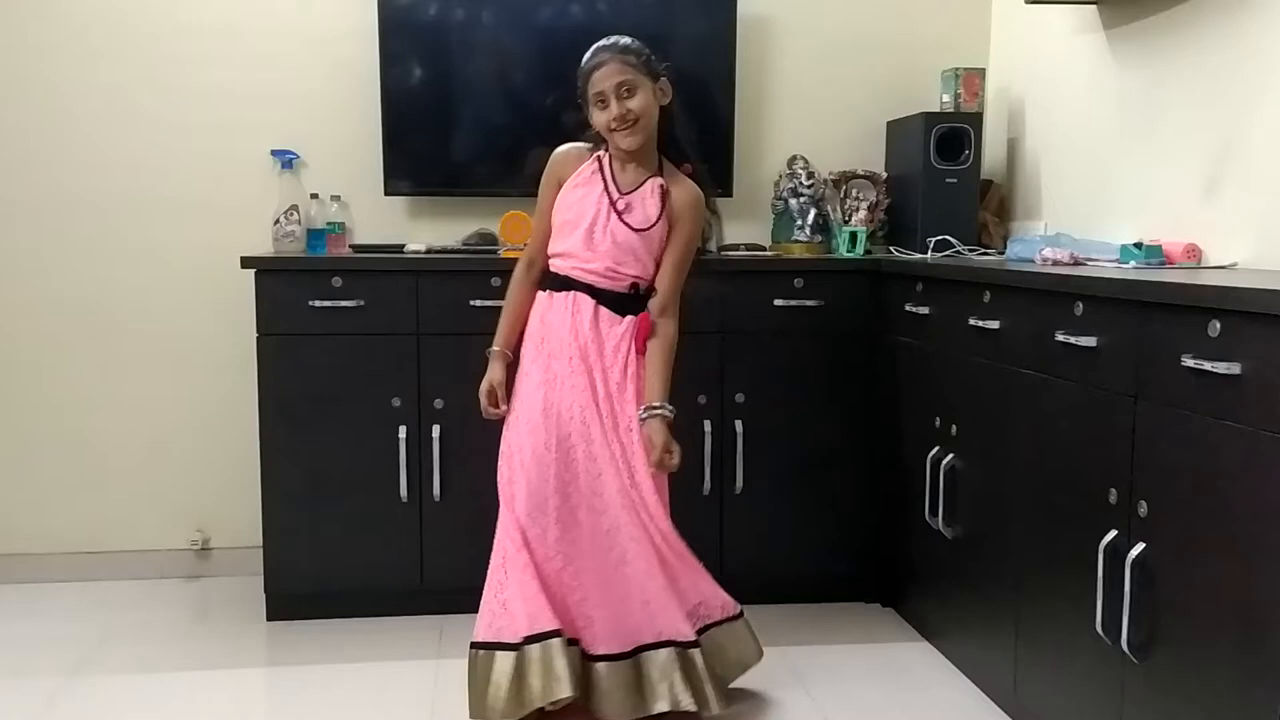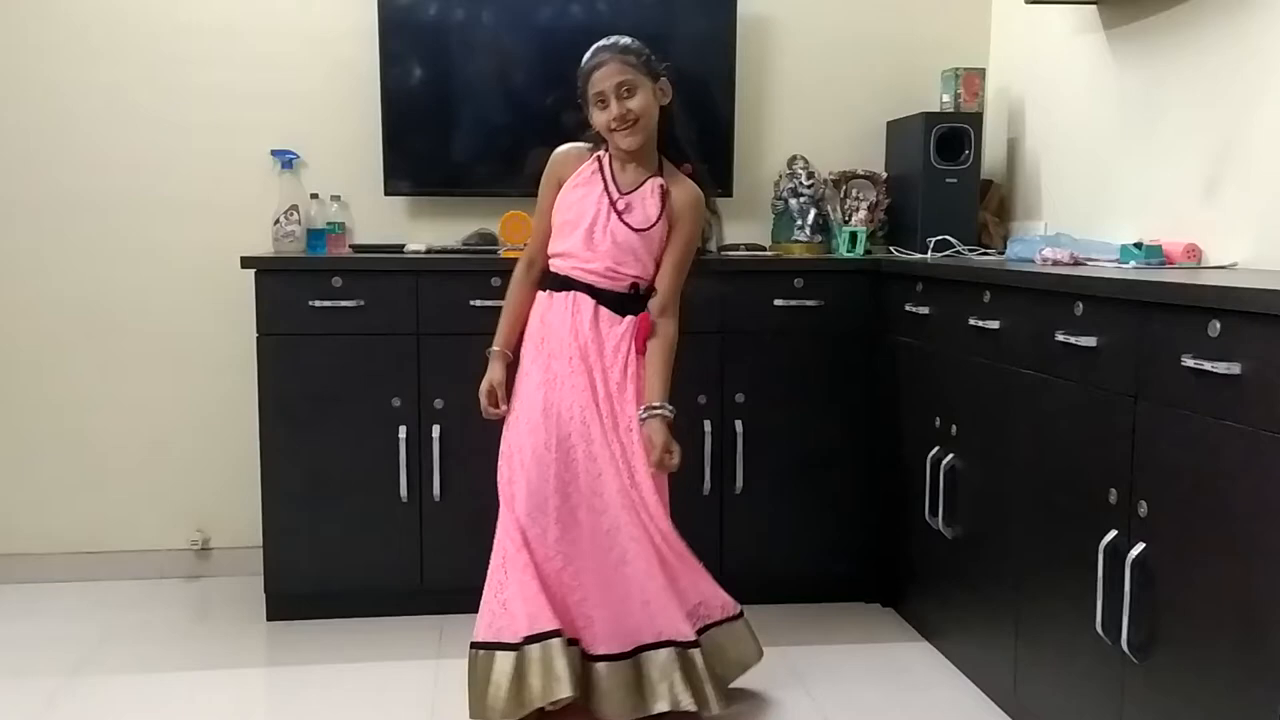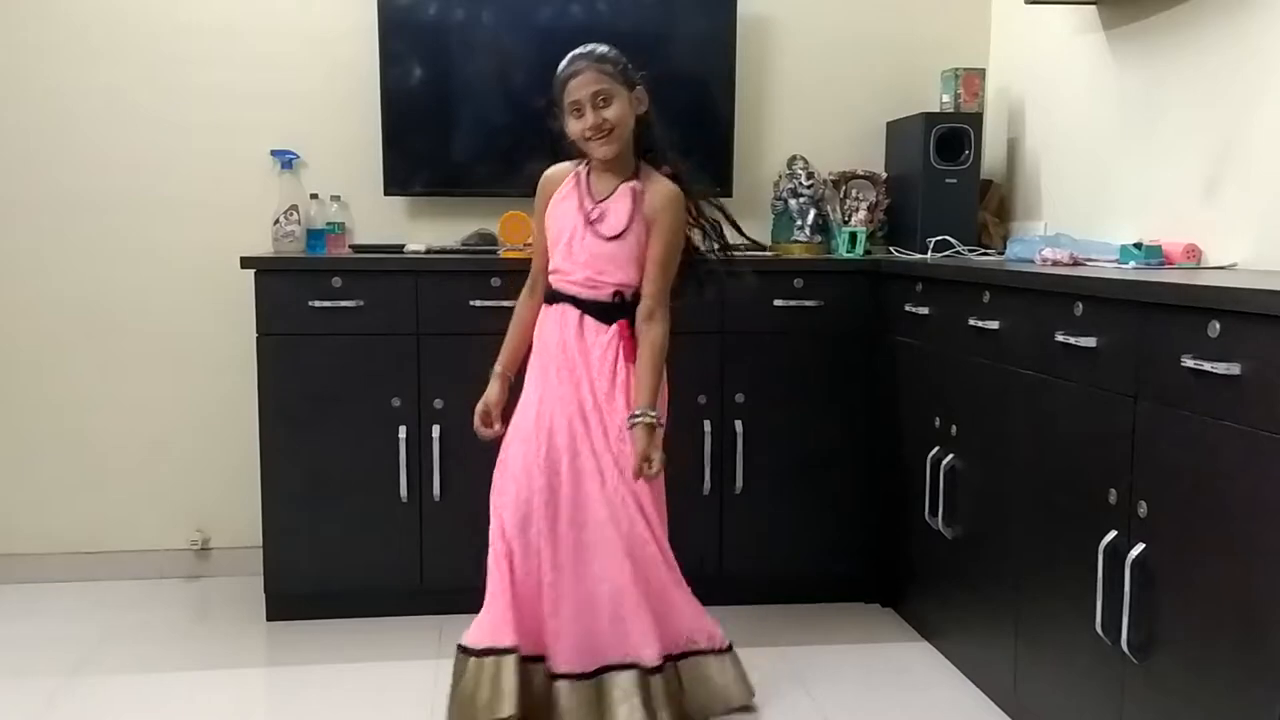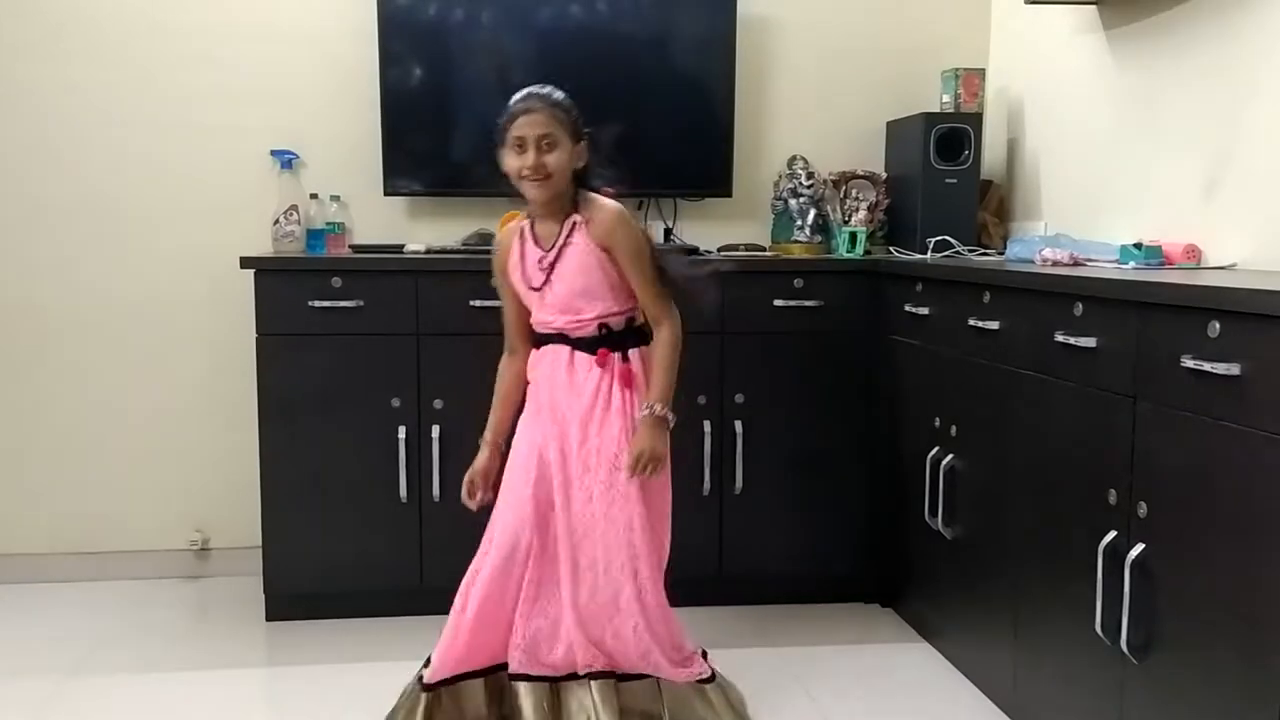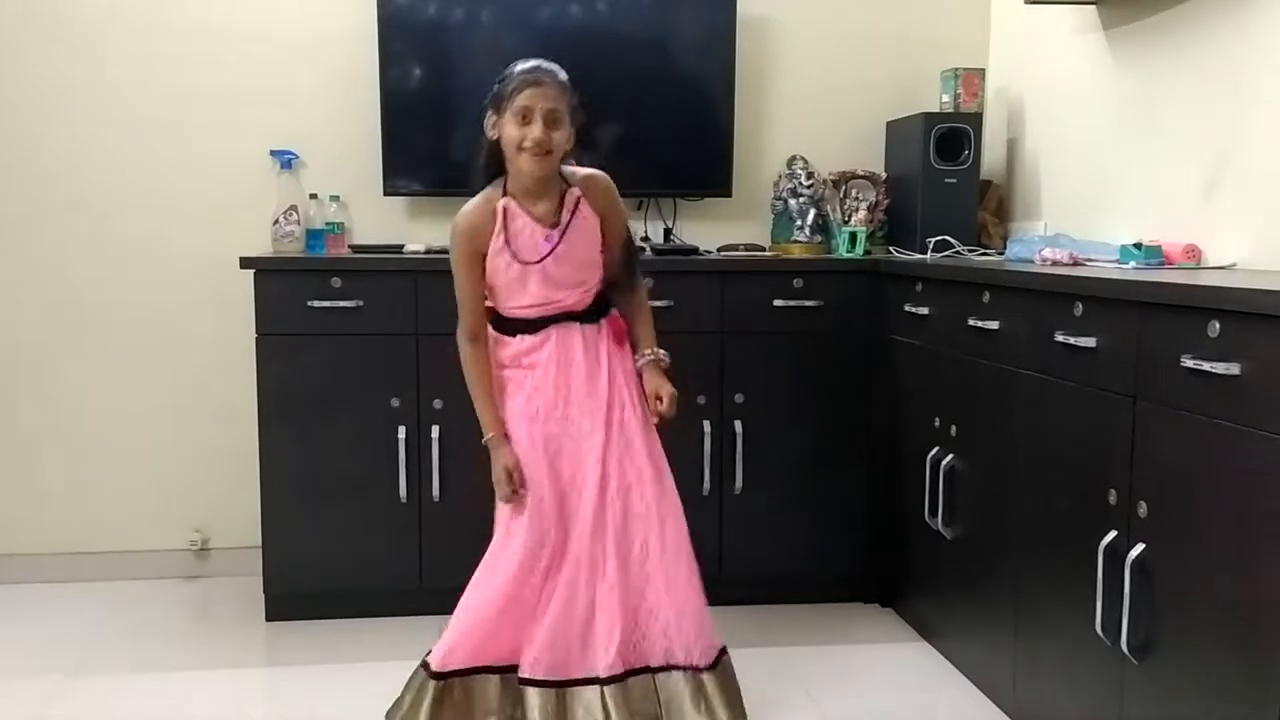
dt=0.2s
person 1, frame 1
left shoulder: (683, 198)
right shoulder: (567, 164)
left elbow: (664, 315)
right elbow: (531, 266)
left wrist: (656, 411)
right wrist: (499, 356)
left hip: (621, 360)
right hip: (551, 350)
left knee: (625, 516)
right knee: (541, 510)
person 1, frame 2
left shoulder: (682, 198)
right shoulder: (567, 164)
left elbow: (664, 314)
right elbow: (531, 265)
left wrist: (656, 412)
right wrist: (500, 355)
left hip: (621, 360)
right hip: (551, 352)
left knee: (625, 518)
right knee: (541, 512)
person 1, frame 3
left shoulder: (660, 197)
right shoulder: (556, 184)
left elbow: (654, 318)
right elbow: (537, 291)
left wrist: (647, 418)
right wrist: (500, 378)
left hip: (615, 372)
right hip: (553, 370)
left knee: (620, 533)
right knee: (529, 523)
person 1, frame 4
left shoulder: (607, 221)
right shoulder: (508, 244)
left elbow: (664, 321)
right elbow: (518, 349)
left wrist: (656, 415)
right wrist: (489, 447)
left hip: (615, 403)
right hip: (549, 405)
left knee: (611, 562)
right knee: (516, 549)
person 1, frame 5
left shoulder: (597, 191)
right shoulder: (479, 221)
left elbow: (627, 278)
right elbow: (472, 335)
left wrist: (651, 362)
right wrist: (497, 440)
left hip: (605, 375)
right hip: (527, 385)
left knee: (627, 530)
right knee: (532, 541)
